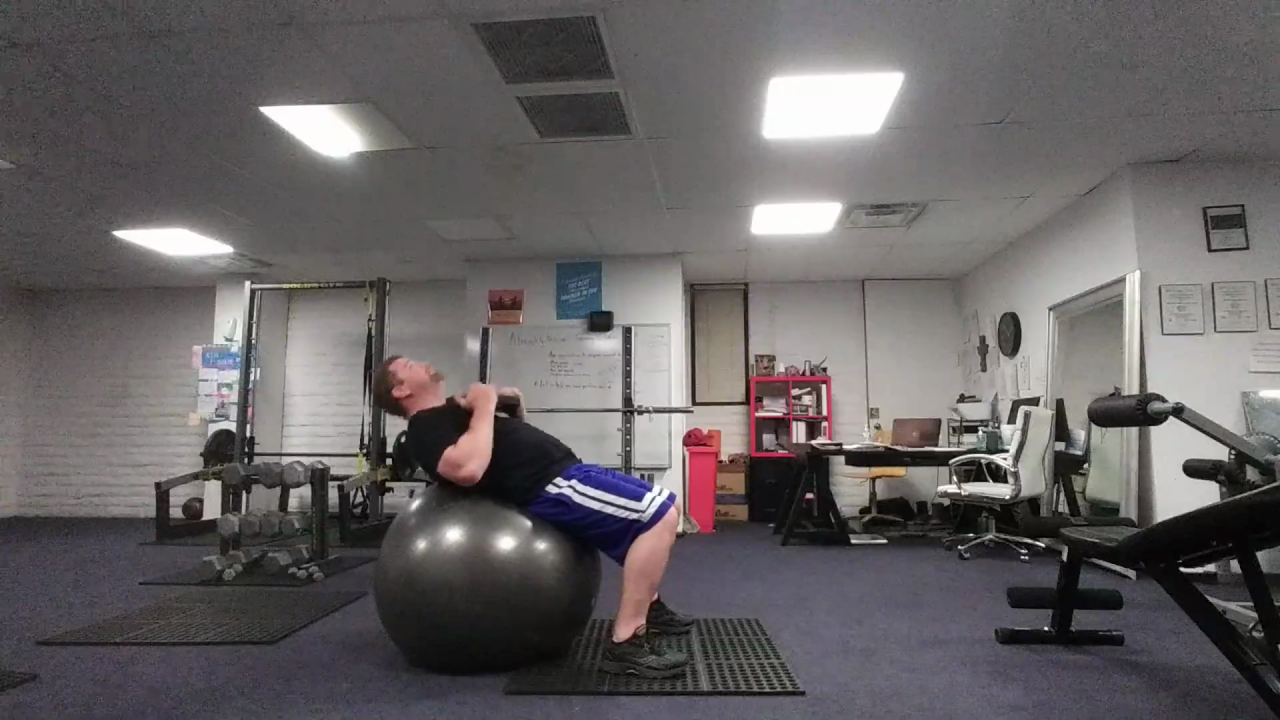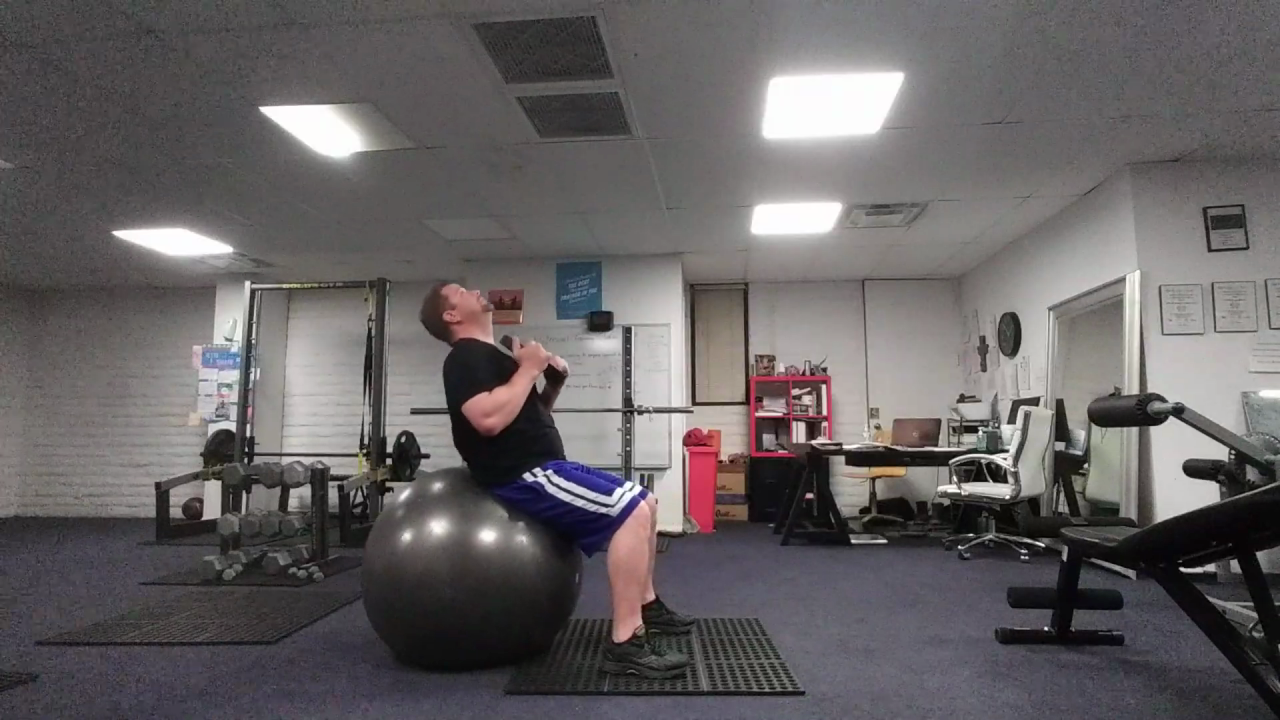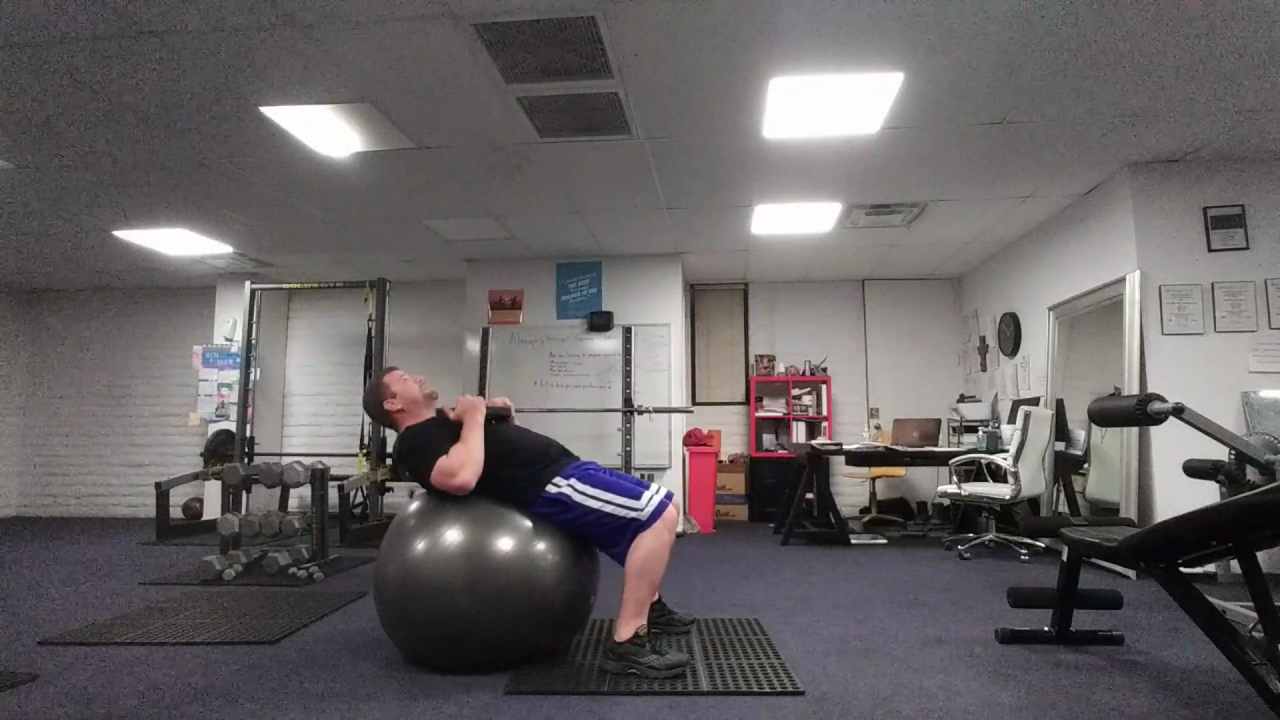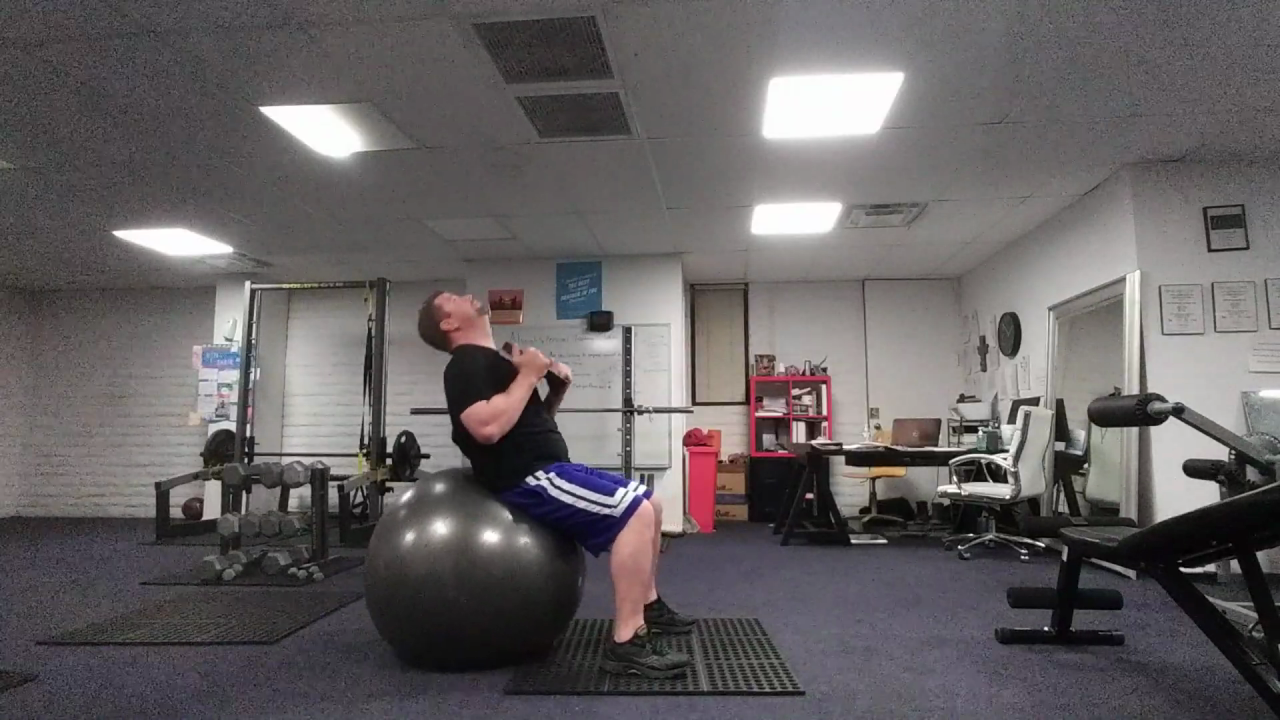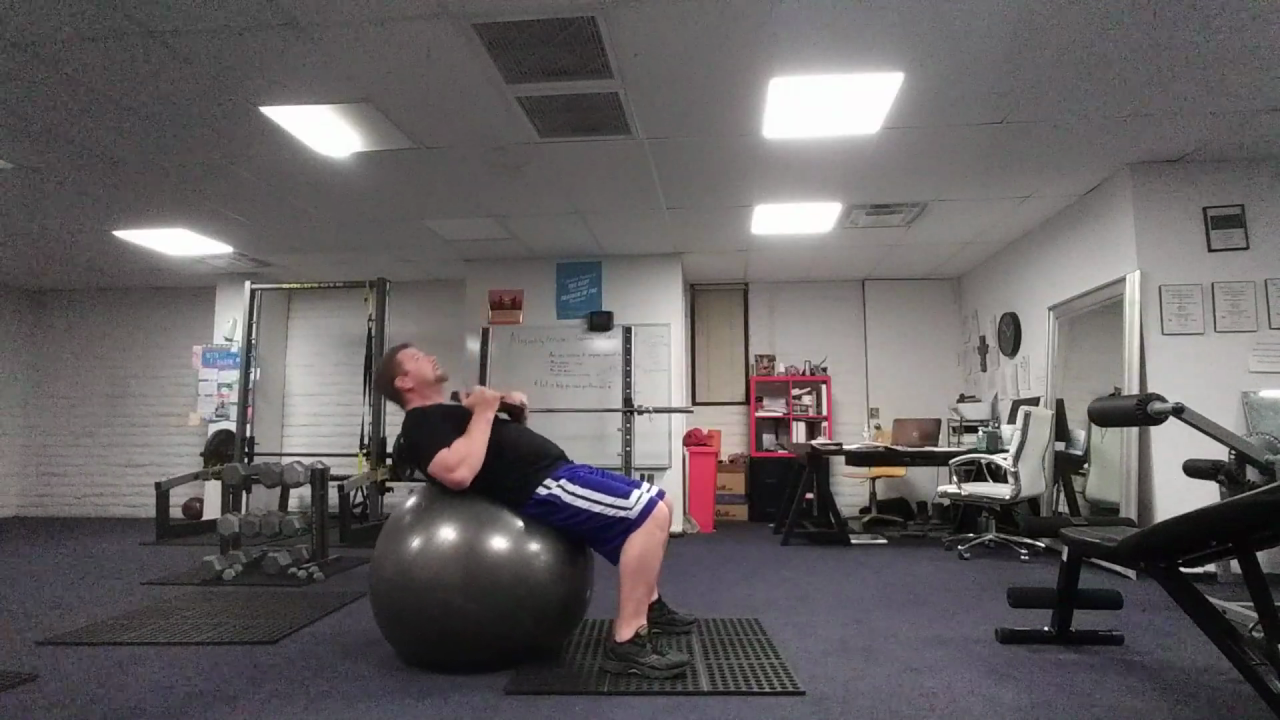
dt=1s
person 1, frame 1
left shoulder: (447, 414)
right shoulder: (426, 426)
right elbow: (468, 468)
left wrist: (515, 409)
right wrist: (484, 406)
left hip: (559, 474)
right hip: (548, 487)
left knee: (653, 509)
right knee: (661, 513)
left ankle: (648, 608)
right ankle: (626, 644)
person 1, frame 2
left shoulder: (486, 355)
right shoulder: (466, 357)
right elbow: (489, 419)
left wrist: (554, 383)
right wrist: (528, 369)
left hip: (542, 468)
right hip: (524, 478)
left knee: (643, 503)
right knee: (634, 511)
left ankle: (647, 606)
right ankle: (627, 644)
person 1, frame 3
left shoulder: (439, 427)
right shoulder: (416, 442)
right elbow: (461, 478)
left wrist: (505, 418)
right wrist: (473, 416)
left hip: (560, 472)
right hip: (552, 485)
left knee: (657, 510)
right knee: (661, 515)
left ankle: (649, 607)
right ankle: (627, 644)
person 1, frame 4
left shoulder: (490, 360)
right shoulder: (468, 363)
right elbow: (487, 427)
left wrist: (557, 389)
right wrist: (529, 375)
left hip: (547, 469)
right hip: (528, 480)
left knee: (648, 505)
right knee: (637, 513)
left ankle: (649, 607)
right ankle: (628, 644)
person 1, frame 5
left shoulder: (443, 414)
right shoulder: (421, 425)
right elbow: (459, 472)
right wrist: (483, 411)
left hip: (554, 473)
right hip: (543, 487)
left knee: (653, 507)
right knee: (654, 513)
left ankle: (649, 607)
right ankle: (627, 644)
